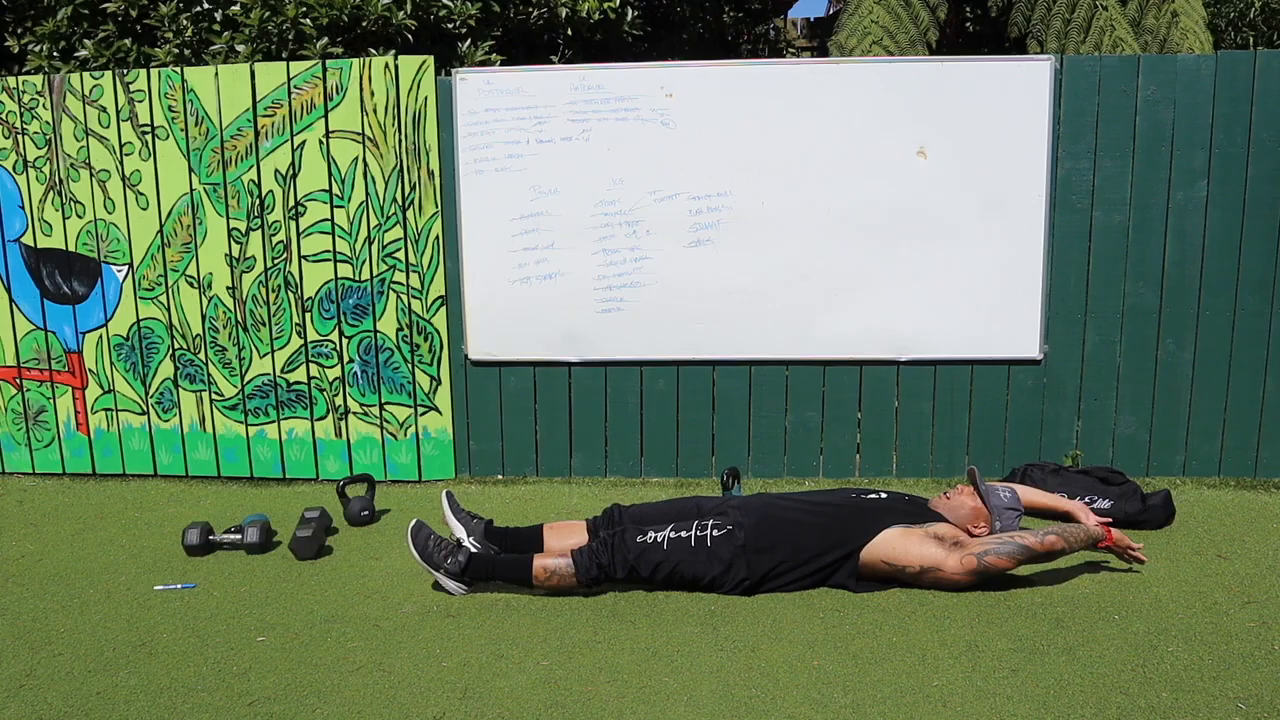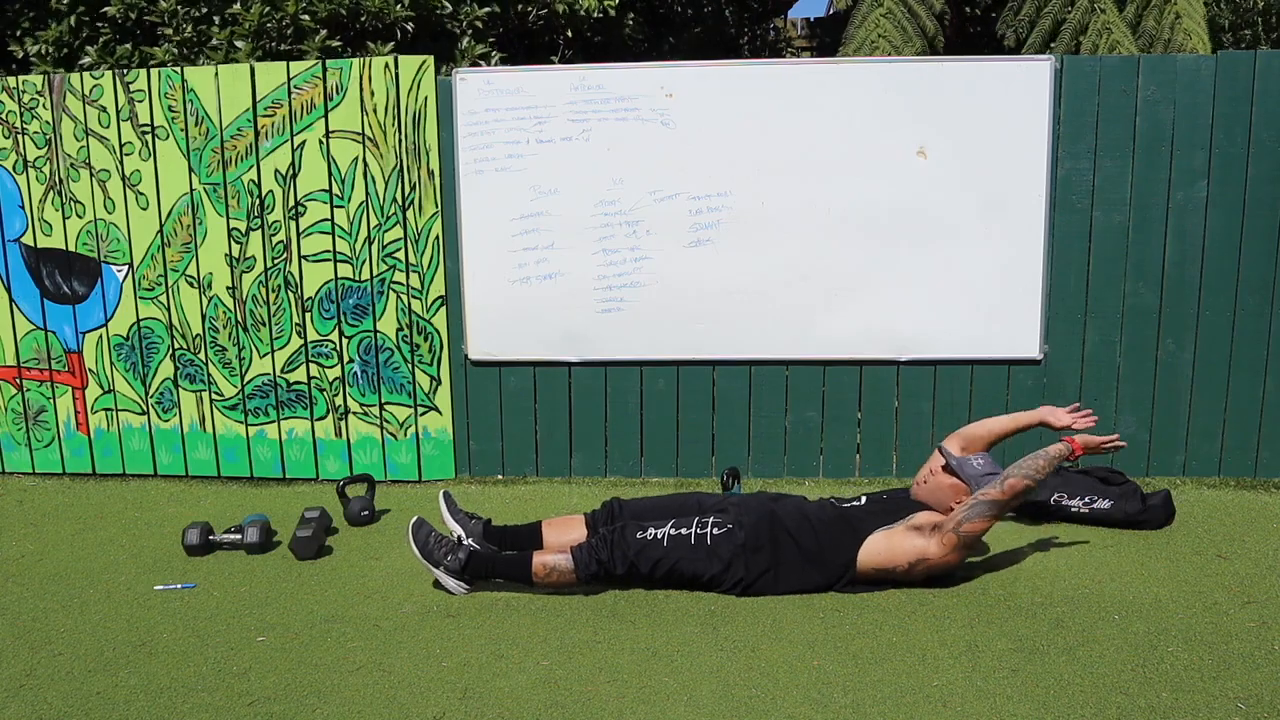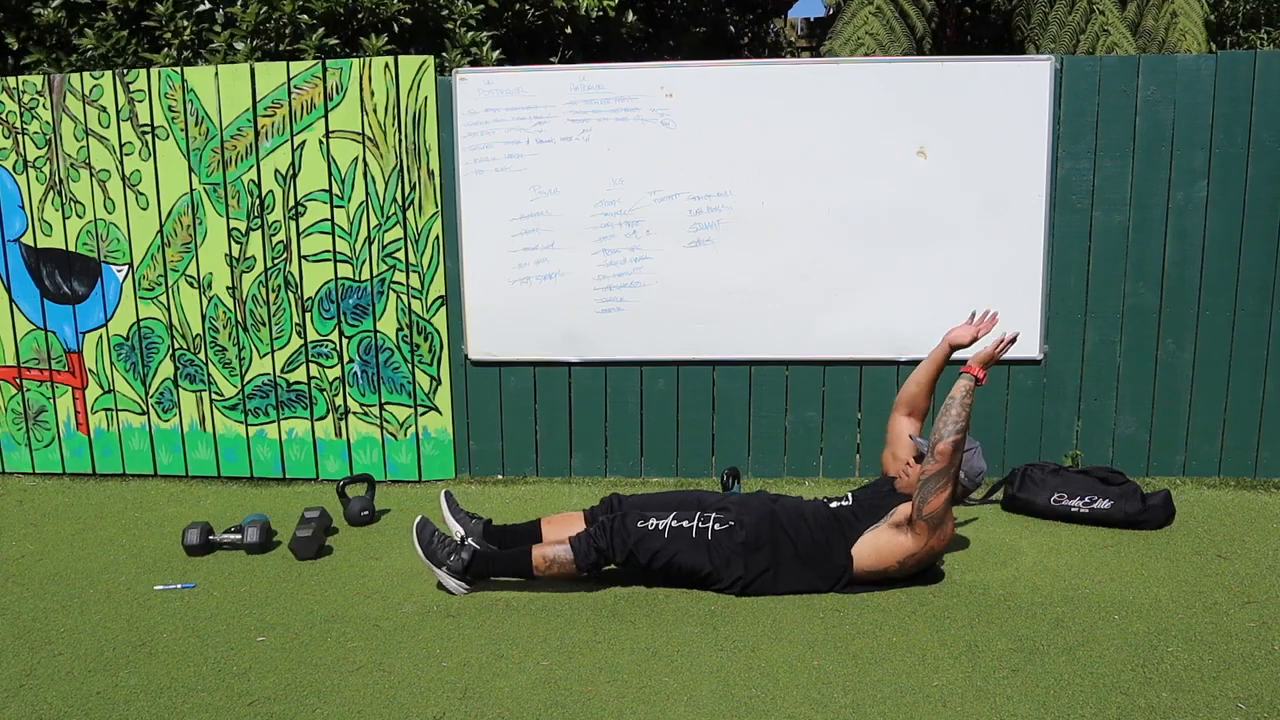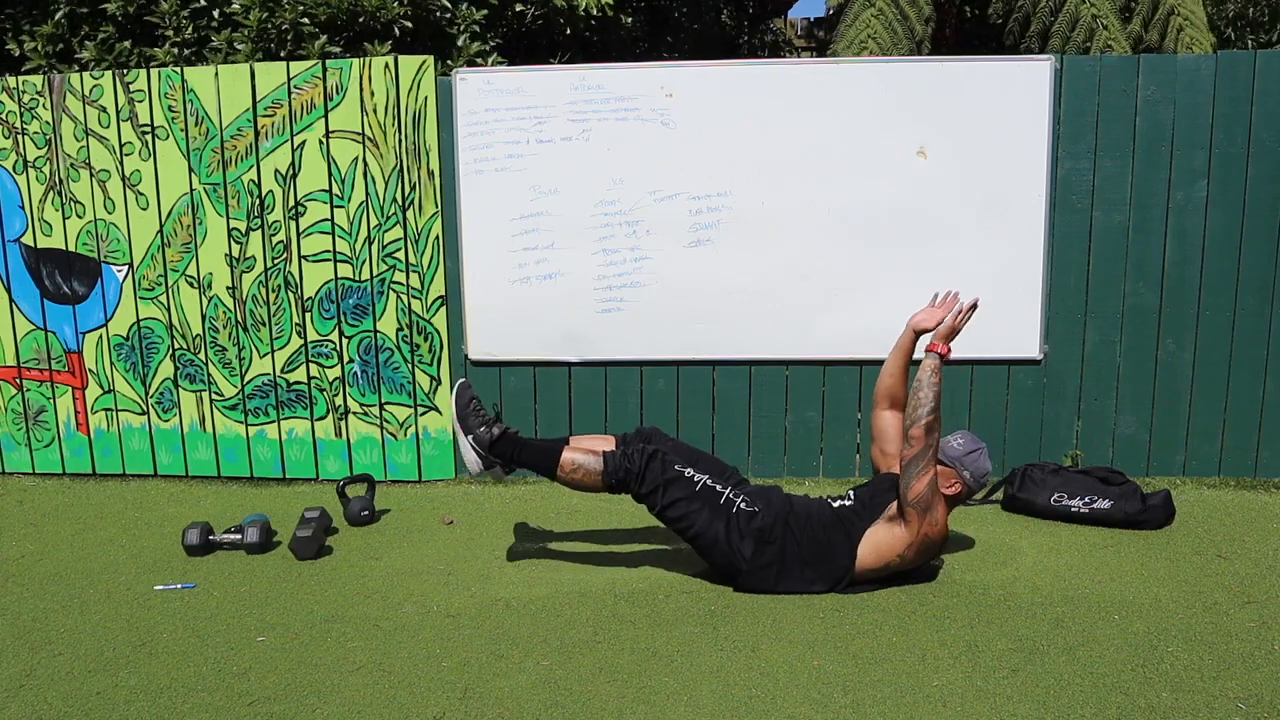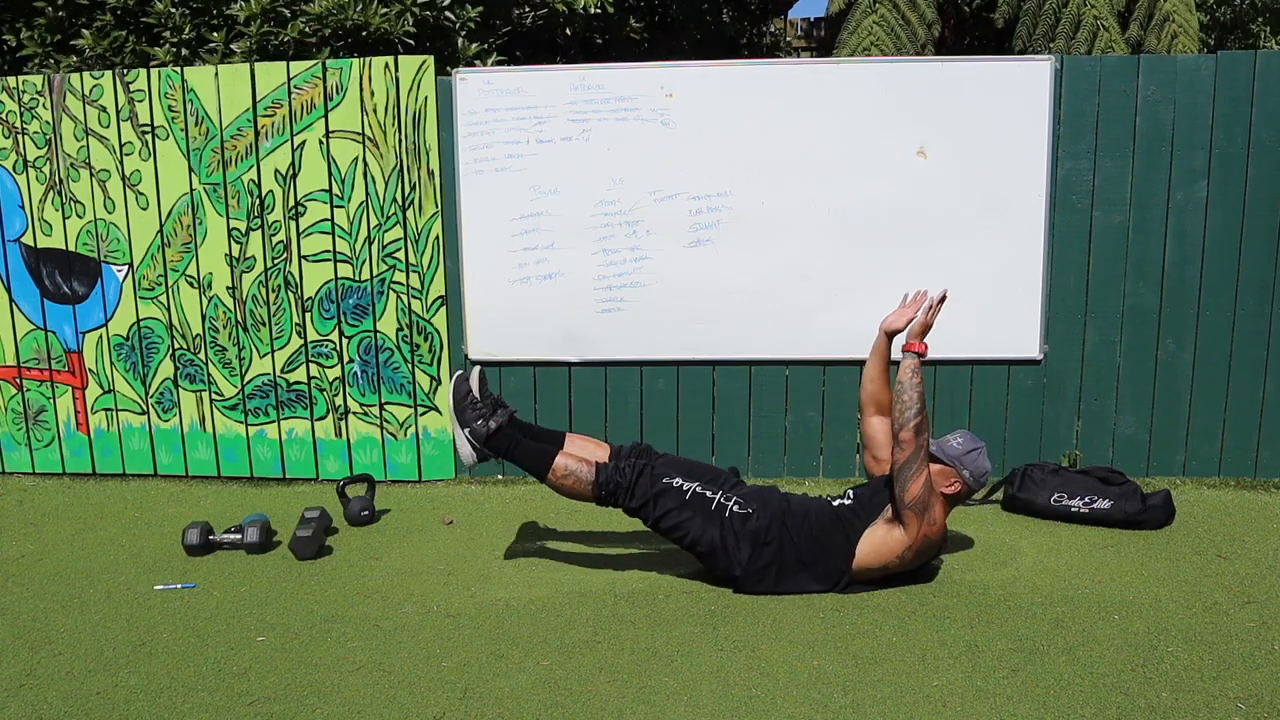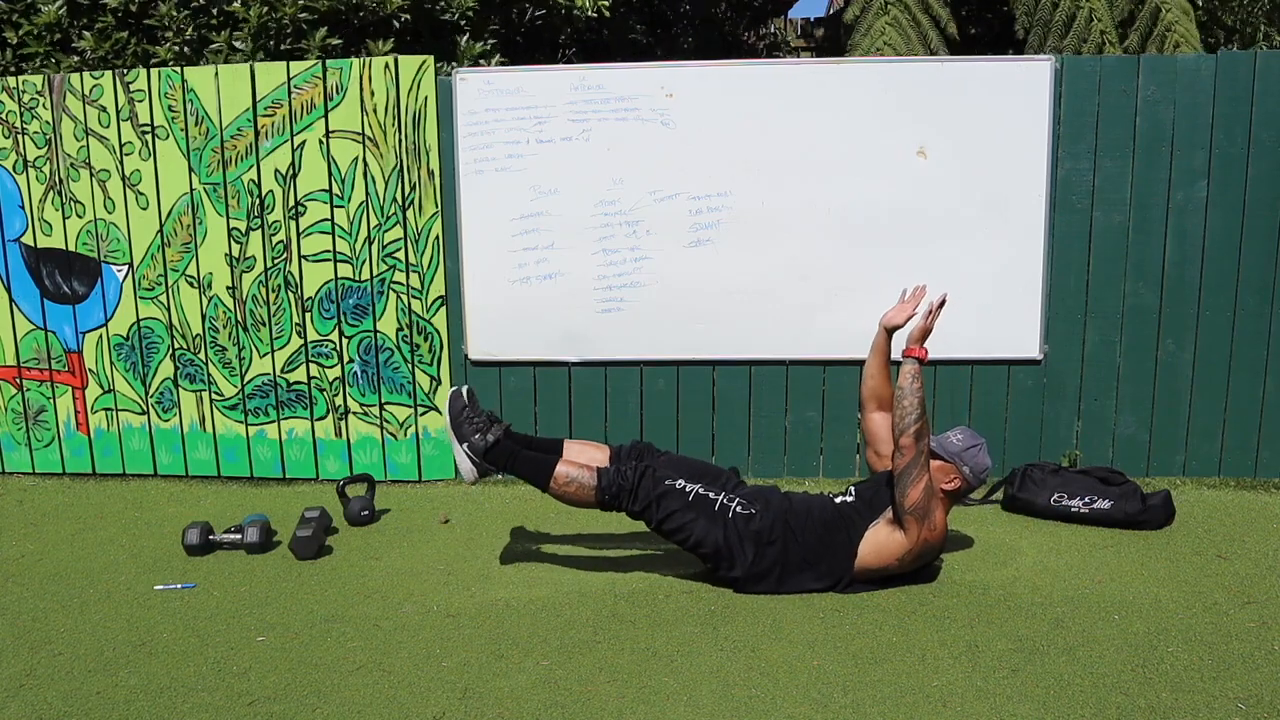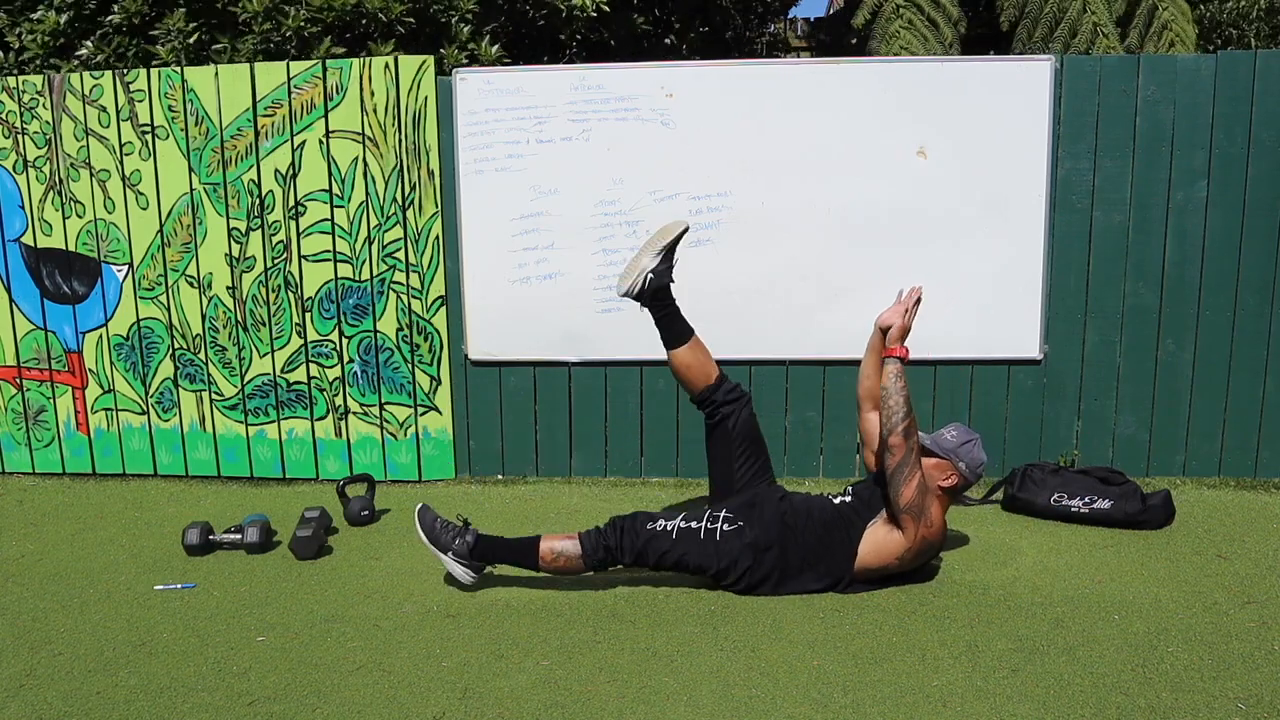
dt=0.5s
person 1, frame 1
left shoulder: (948, 553)
right shoulder: (928, 514)
left elbow: (1019, 545)
right elbow: (998, 488)
left wrist: (1095, 535)
right wrist: (1072, 504)
left hip: (752, 553)
right hip: (754, 516)
left knee: (616, 554)
right knee: (617, 522)
left ankle: (476, 567)
right ankle: (493, 540)
person 1, frame 2
left shoulder: (935, 543)
right shoulder: (911, 502)
left elbow: (999, 492)
right elbow: (962, 439)
left wrist: (1062, 447)
right wrist: (1041, 415)
left hip: (754, 553)
right hip: (755, 516)
left knee: (616, 550)
right knee: (616, 519)
left ankle: (475, 563)
right ankle: (487, 537)
person 1, frame 3
left shoulder: (928, 532)
right shoulder: (904, 492)
left elbow: (943, 455)
right elbow: (905, 413)
left wrist: (972, 373)
right wrist: (948, 345)
left hip: (755, 556)
right hip: (758, 517)
left knee: (615, 536)
right knee: (616, 510)
left ankle: (476, 564)
right ankle: (487, 539)
person 1, frame 4
left shoulder: (925, 525)
right shoulder: (901, 484)
left elbow: (919, 438)
right elbow: (887, 408)
left wrist: (937, 348)
right wrist: (912, 332)
left hip: (762, 548)
right hip: (765, 515)
left knee: (644, 461)
right knee: (644, 446)
left ankle: (506, 448)
right ankle: (507, 450)
person 1, frame 5
left shoulder: (924, 527)
right shoulder: (900, 487)
left elbow: (907, 438)
right elbow: (876, 415)
left wrist: (914, 349)
right wrist: (885, 336)
left hip: (759, 548)
right hip: (761, 512)
left knee: (630, 481)
right knee: (636, 459)
left ankle: (496, 438)
right ankle: (506, 430)
person 1, frame 6
left shoulder: (924, 529)
right shoulder: (899, 488)
left elbow: (906, 444)
right elbow: (876, 412)
left wrist: (914, 352)
right wrist: (884, 333)
left hip: (760, 549)
right hip: (762, 510)
left knee: (635, 484)
right knee: (639, 457)
left ankle: (496, 453)
right ankle: (505, 443)
person 1, frame 7
left shoulder: (920, 528)
right shoulder: (896, 488)
left elbow: (895, 443)
right elbow: (869, 411)
left wrist: (897, 351)
right wrist: (879, 334)
left hip: (759, 553)
right hip: (765, 510)
left knee: (629, 536)
right knee: (728, 402)
left ankle: (483, 551)
right ankle: (656, 295)
